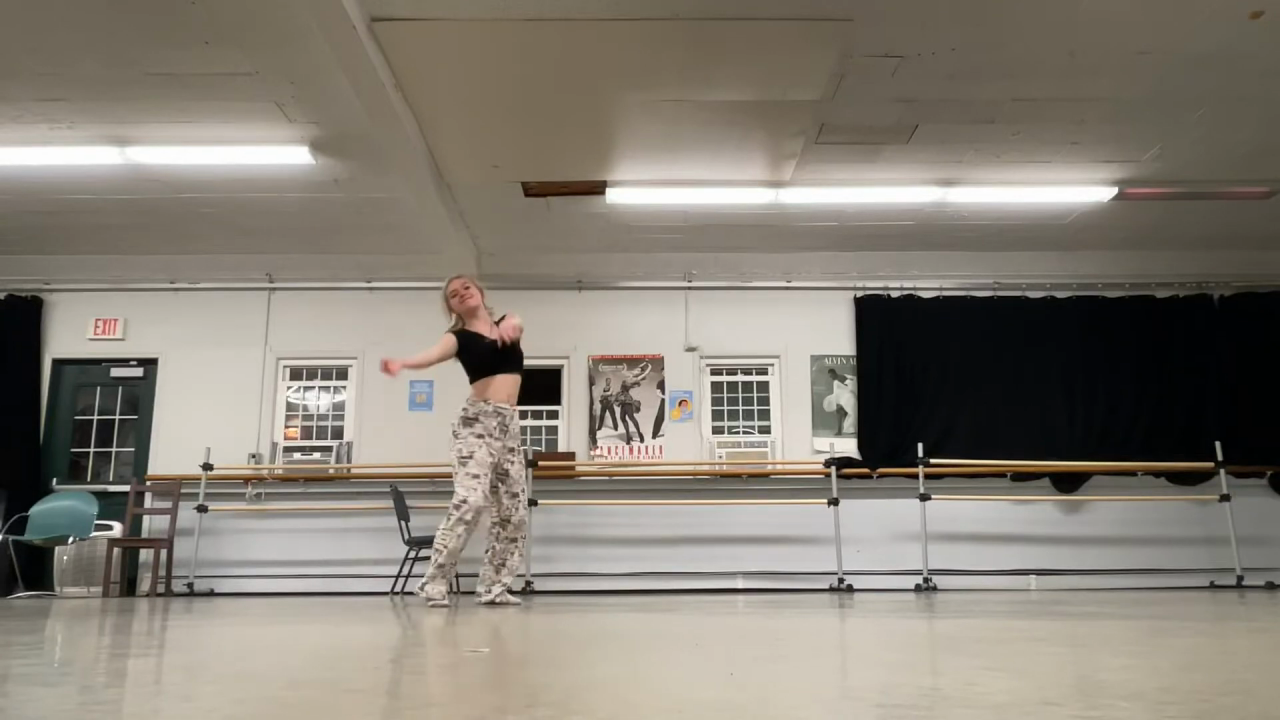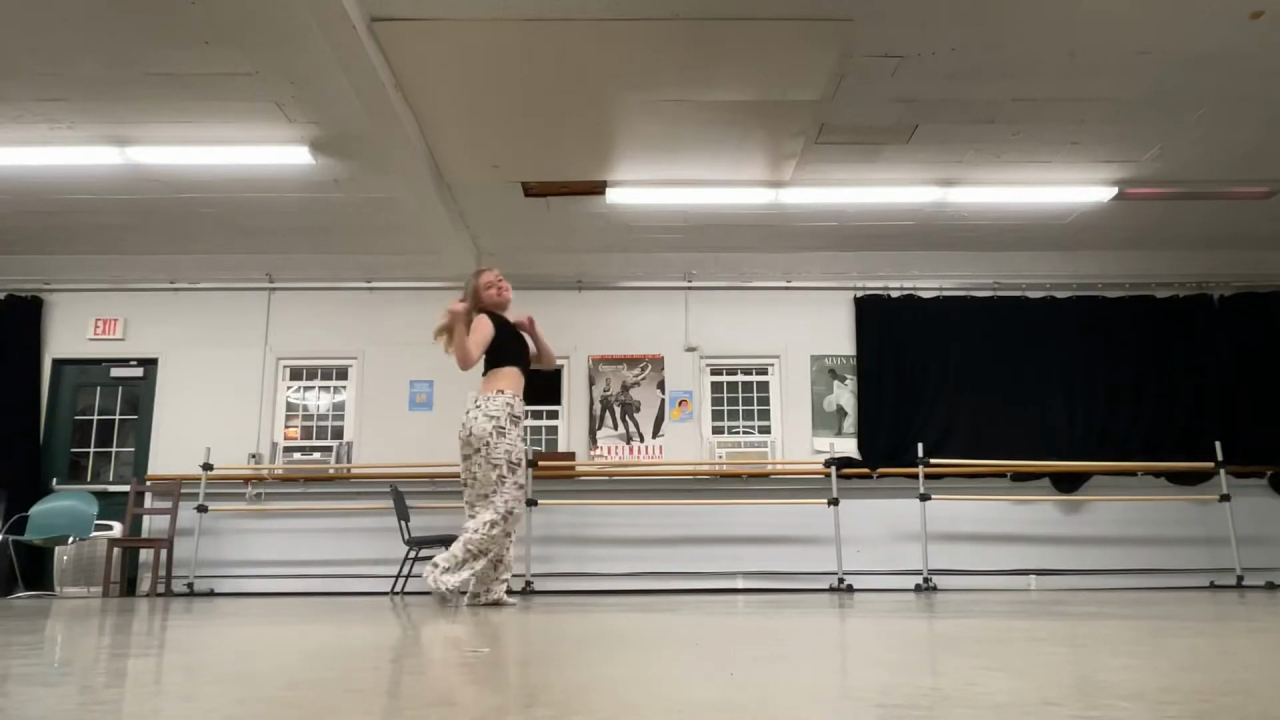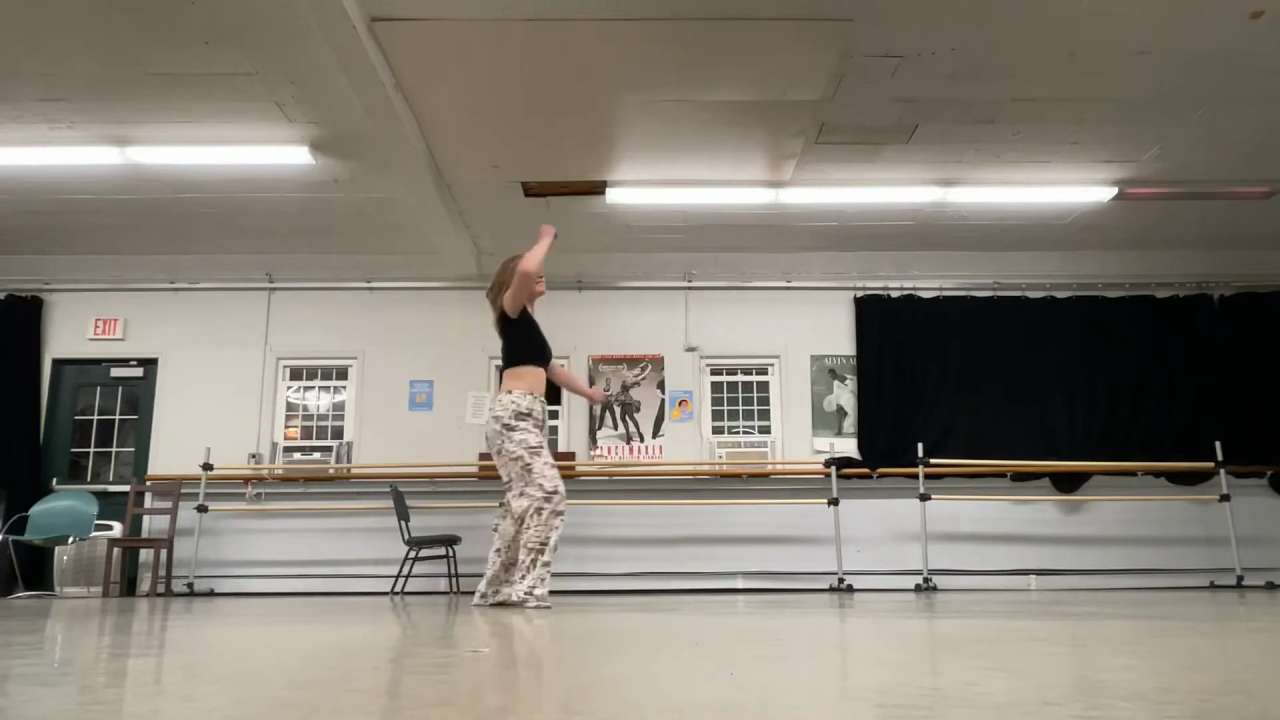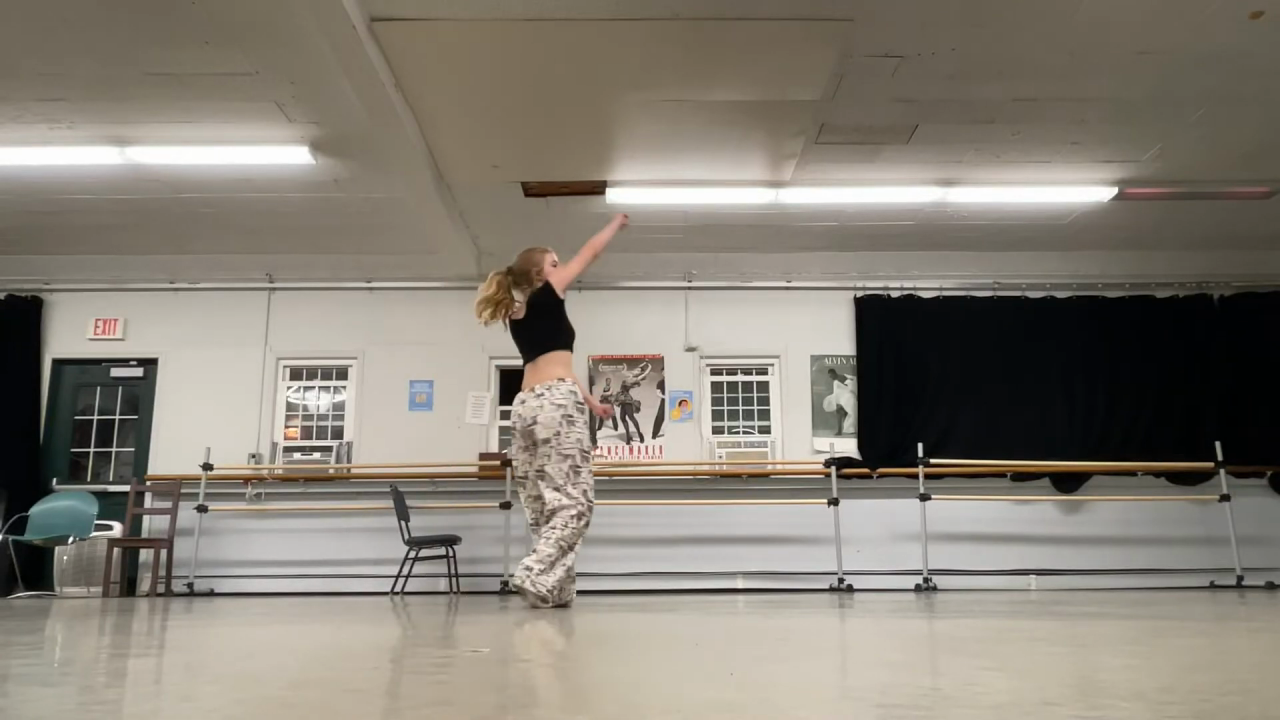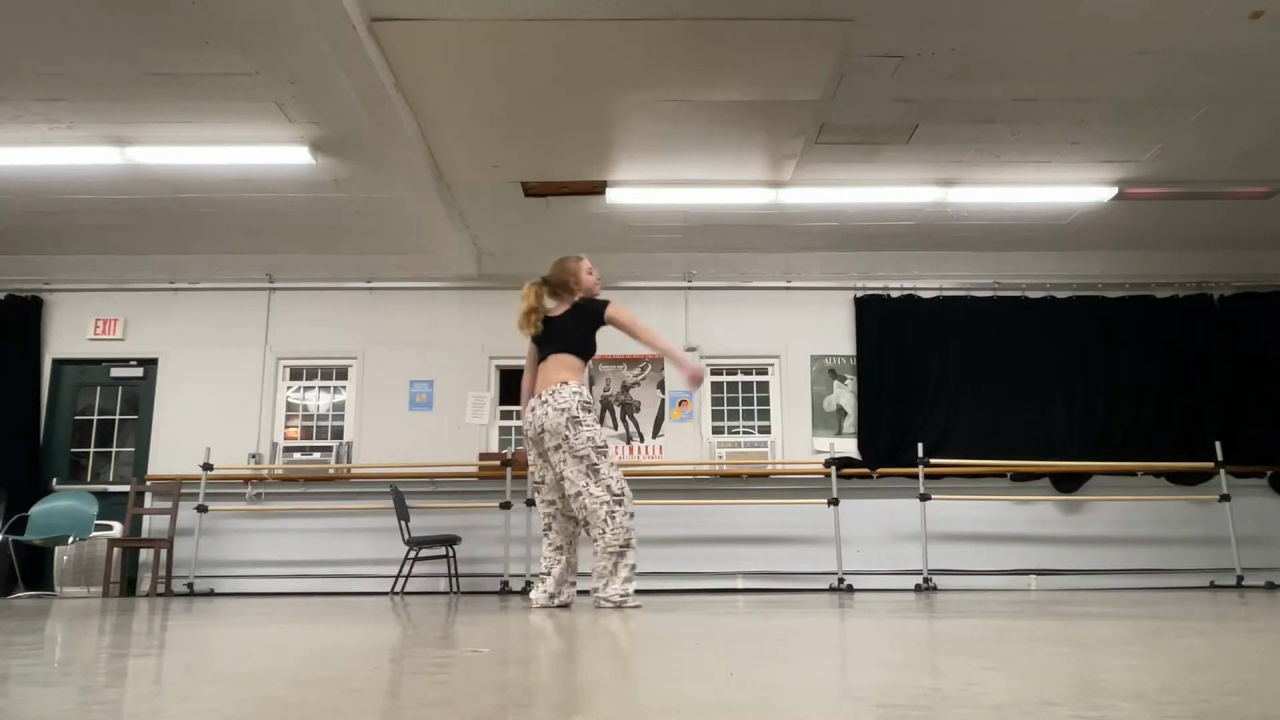
dt=0.3s
person 1, frame 1
left shoulder: (504, 325)
right shoulder: (458, 336)
left elbow: (515, 330)
right elbow: (430, 357)
left wrist: (510, 328)
right wrist: (402, 364)
left hip: (509, 425)
right hip: (476, 421)
left knee: (512, 511)
right knee: (469, 502)
left ankle: (493, 587)
right ankle: (433, 584)
person 1, frame 2
left shoulder: (514, 329)
right shoulder: (486, 320)
left elbow: (547, 361)
right elbow: (465, 360)
left wrist: (533, 332)
right wrist: (457, 321)
left hip: (497, 416)
right hip: (497, 413)
left knee: (489, 506)
right knee: (503, 504)
left ankle: (486, 588)
right ankle: (445, 570)
person 1, frame 3
left shoulder: (525, 324)
right shoulder: (512, 308)
left elbow: (551, 370)
right elbow: (527, 266)
left wrist: (587, 392)
right wrist: (545, 239)
left hip: (519, 417)
right hip: (514, 414)
left knee: (521, 507)
right knee: (546, 494)
left ankle: (494, 588)
right ankle: (525, 589)
person 1, frame 4
left shoulder: (516, 315)
right shoulder: (545, 293)
right elbow: (590, 253)
left wrist: (589, 401)
right wrist: (616, 222)
left hip: (525, 406)
right hip: (557, 402)
left knee: (546, 504)
right knee: (576, 499)
left ankle: (552, 586)
right ankle: (537, 576)
person 1, frame 5
left shoulder: (542, 322)
right shoulder: (589, 307)
left elbow: (528, 380)
right elbow: (643, 334)
left wrist: (534, 416)
right wrist: (685, 362)
left hip: (538, 412)
right hip: (568, 406)
left knee: (557, 509)
right knee: (608, 497)
left ankle: (550, 588)
right ankle: (612, 587)
